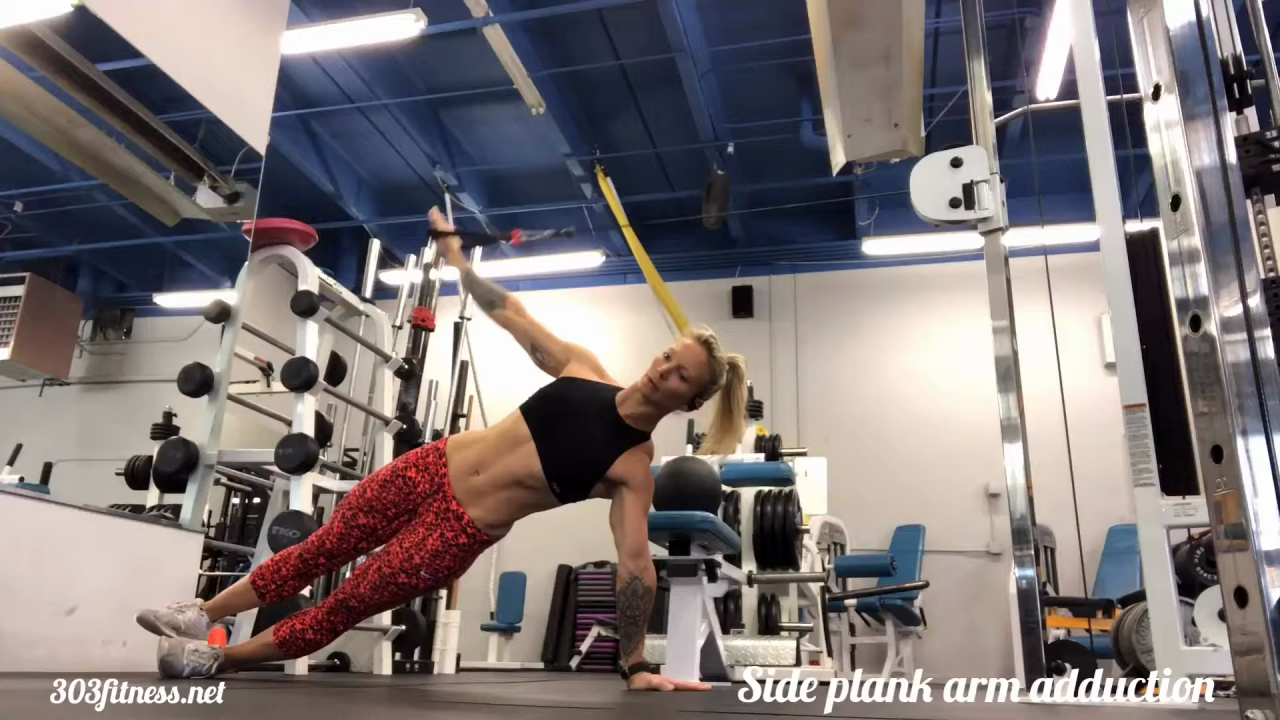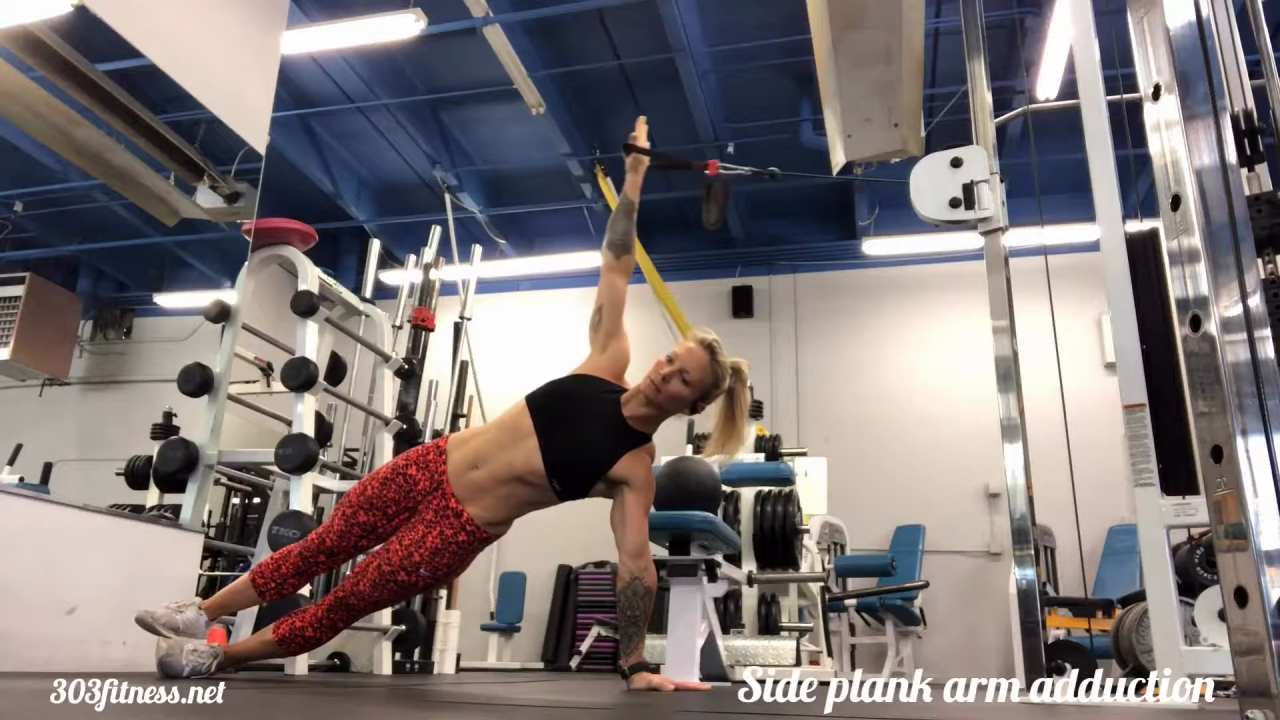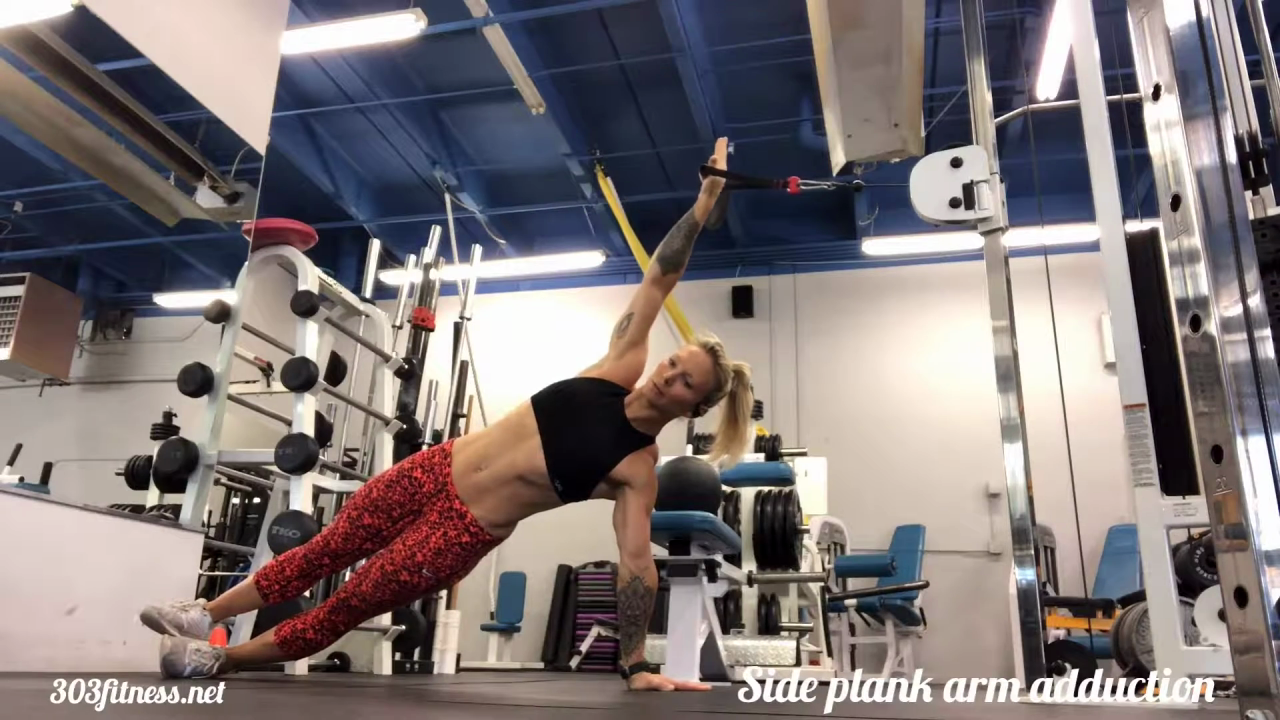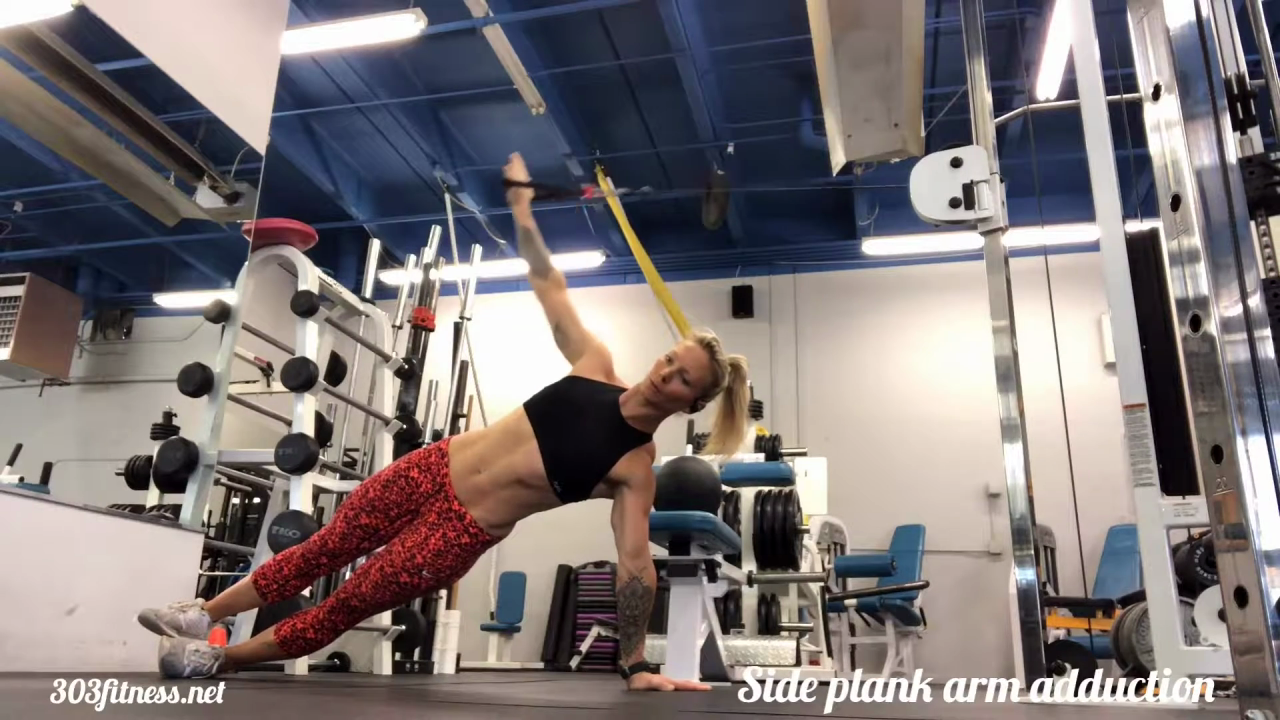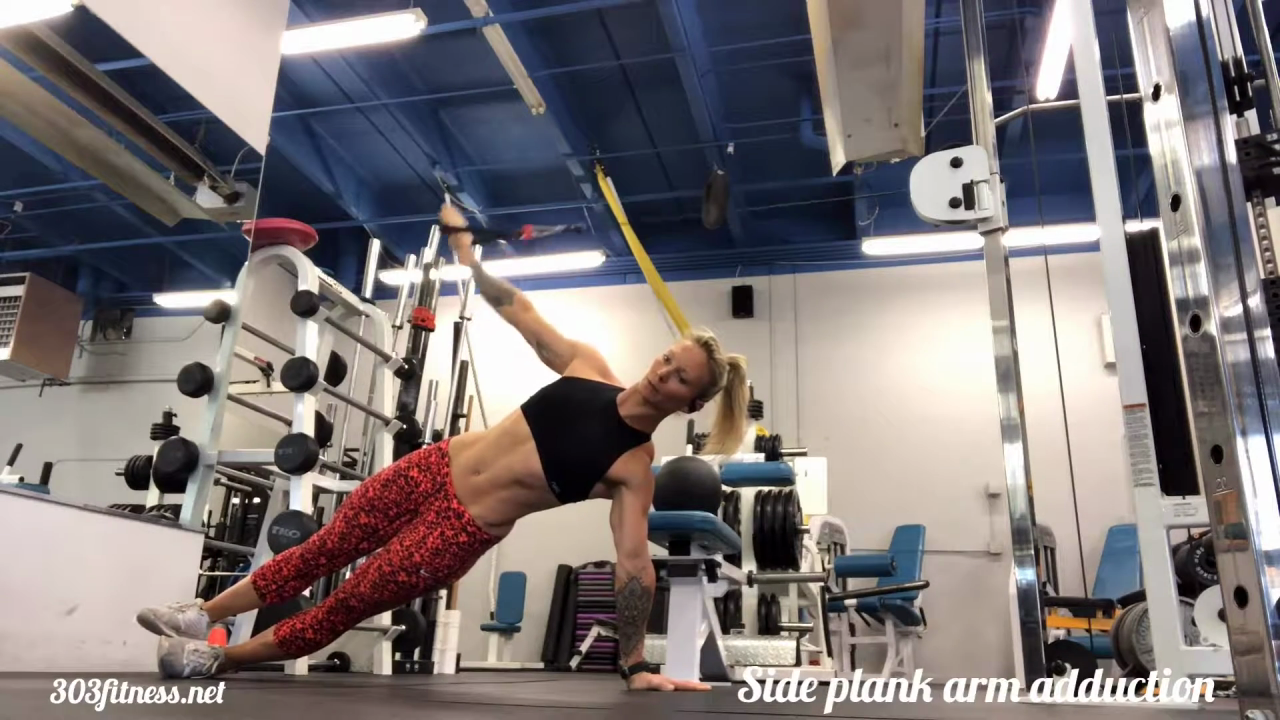
dt=1s
person 1, frame 1
left shoulder: (636, 467)
right shoulder: (587, 372)
left elbow: (635, 564)
right elbow: (513, 314)
left wrist: (636, 666)
right wrist: (458, 254)
left hip: (463, 530)
right hip: (436, 468)
left knee: (344, 607)
right knee: (322, 548)
left ankle: (217, 659)
right ankle: (202, 614)
person 1, frame 2
left shoulder: (637, 467)
right shoulder: (607, 367)
left elbow: (636, 560)
right elbow: (615, 269)
left wrist: (636, 664)
right wrist: (634, 175)
left hip: (461, 528)
right hip: (433, 467)
left knee: (343, 606)
right knee: (322, 547)
left ankle: (215, 657)
right ankle: (200, 613)
person 1, frame 3
left shoulder: (639, 469)
right shoulder: (619, 372)
left elbow: (637, 562)
right elbow: (657, 282)
left wrist: (636, 664)
right wrist: (704, 201)
left hip: (465, 531)
right hip: (437, 470)
left knee: (346, 608)
right knee: (325, 550)
left ankle: (219, 658)
right ankle: (203, 614)
person 1, frame 4
left shoulder: (637, 468)
right shoulder: (596, 368)
left elbow: (636, 561)
right elbow: (551, 292)
left wrist: (635, 664)
right wrist: (522, 211)
left hip: (464, 531)
right hip: (436, 469)
left knee: (344, 608)
right knee: (325, 549)
left ankle: (218, 659)
right ankle: (202, 614)
person 1, frame 5
left shoulder: (636, 465)
right shoulder: (591, 369)
left elbow: (634, 560)
right elbow: (517, 310)
left wrist: (635, 664)
right wrist: (466, 245)
left hip: (465, 530)
right hip: (438, 468)
left knee: (346, 607)
right knee: (322, 549)
left ankle: (218, 660)
right ankle: (201, 613)
